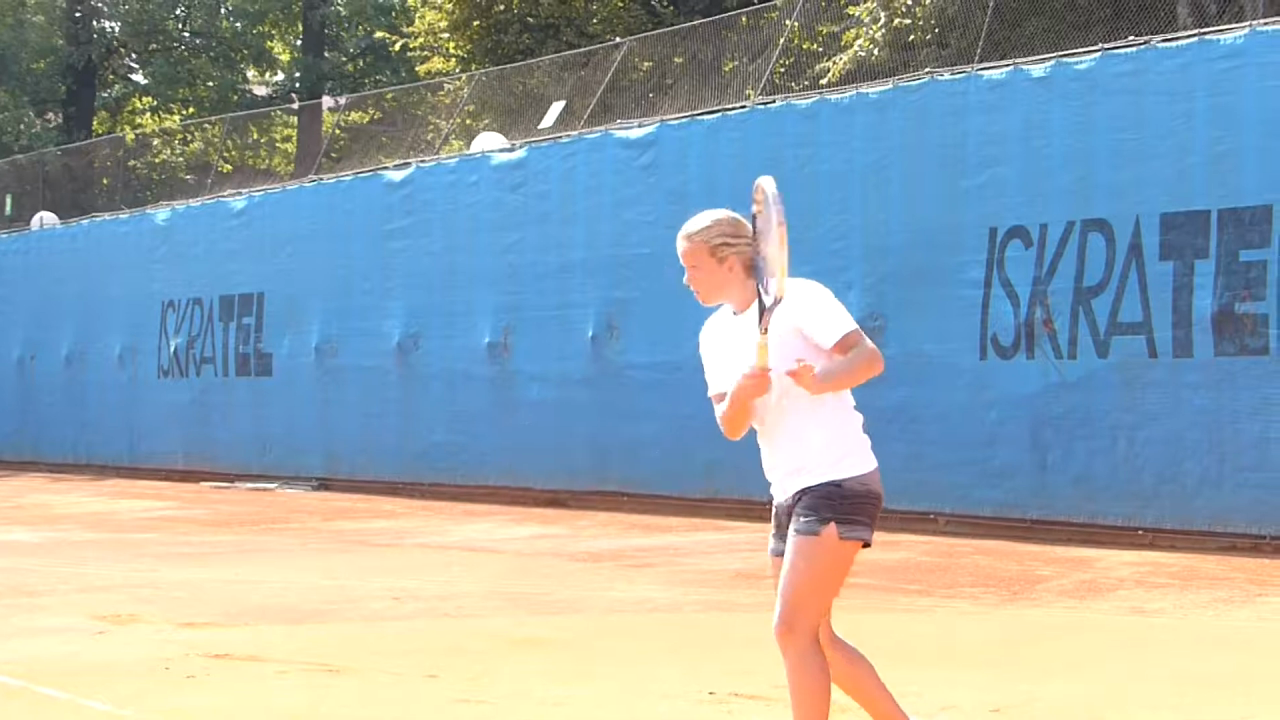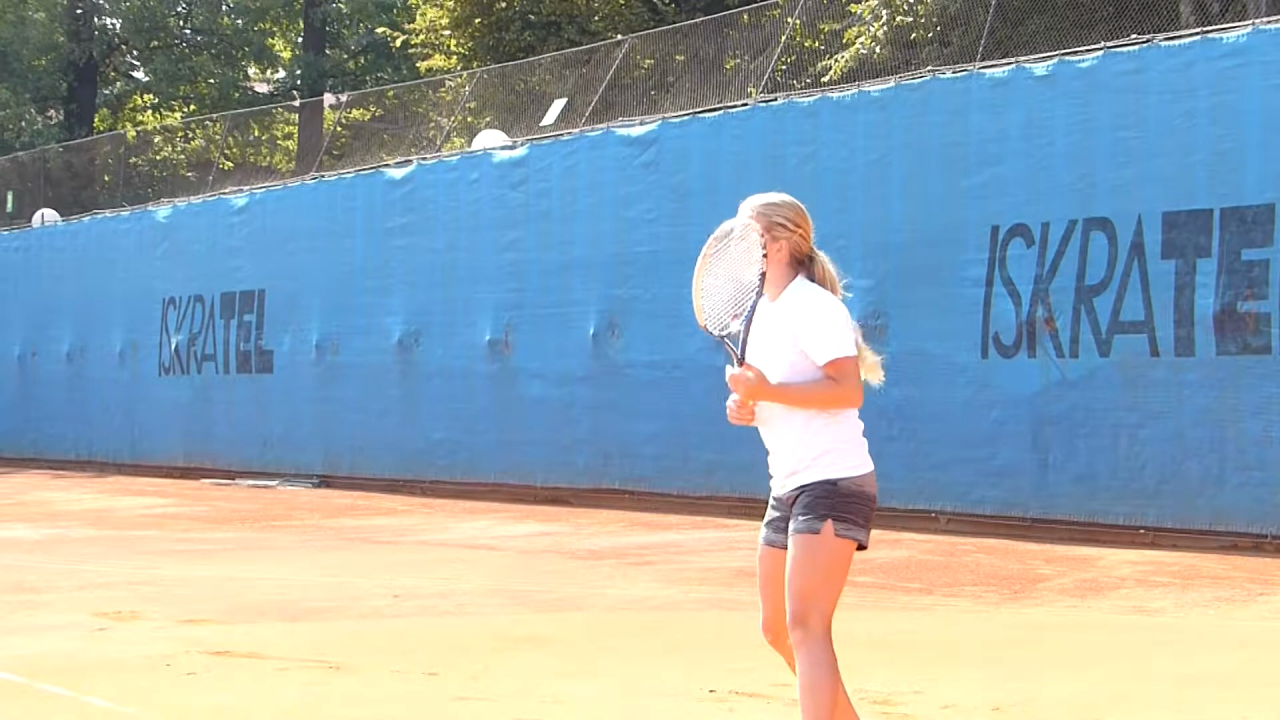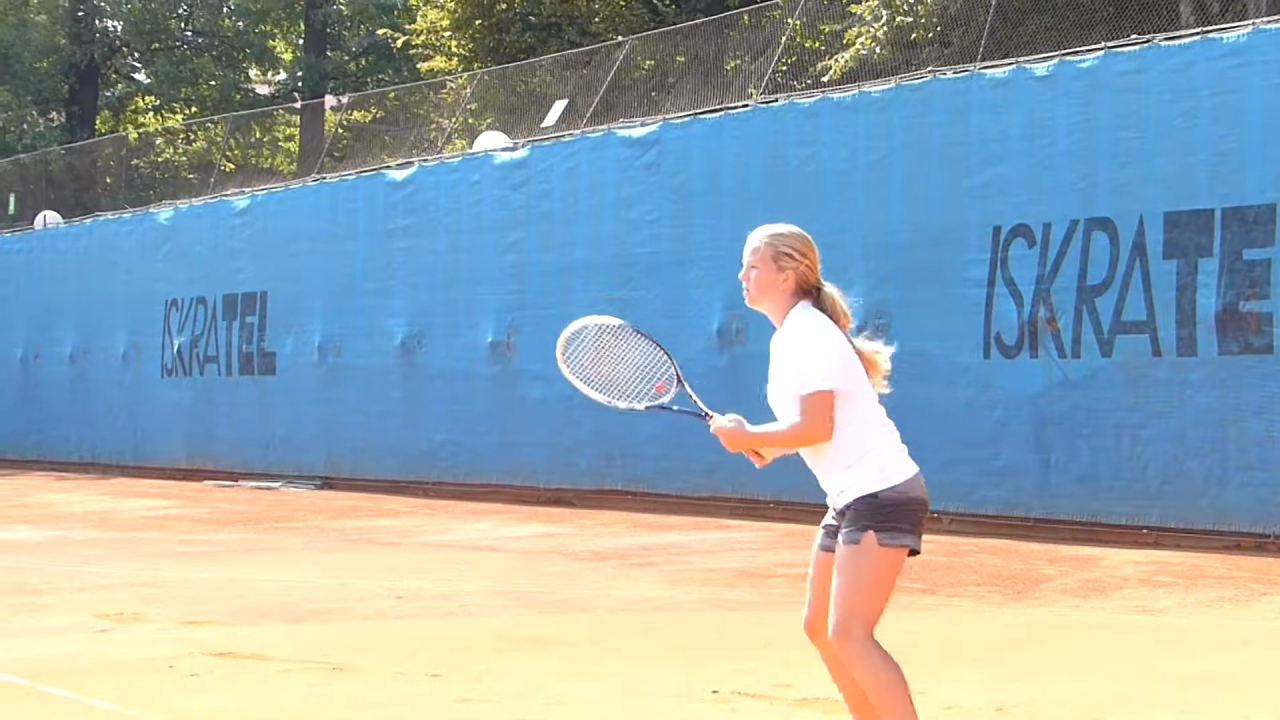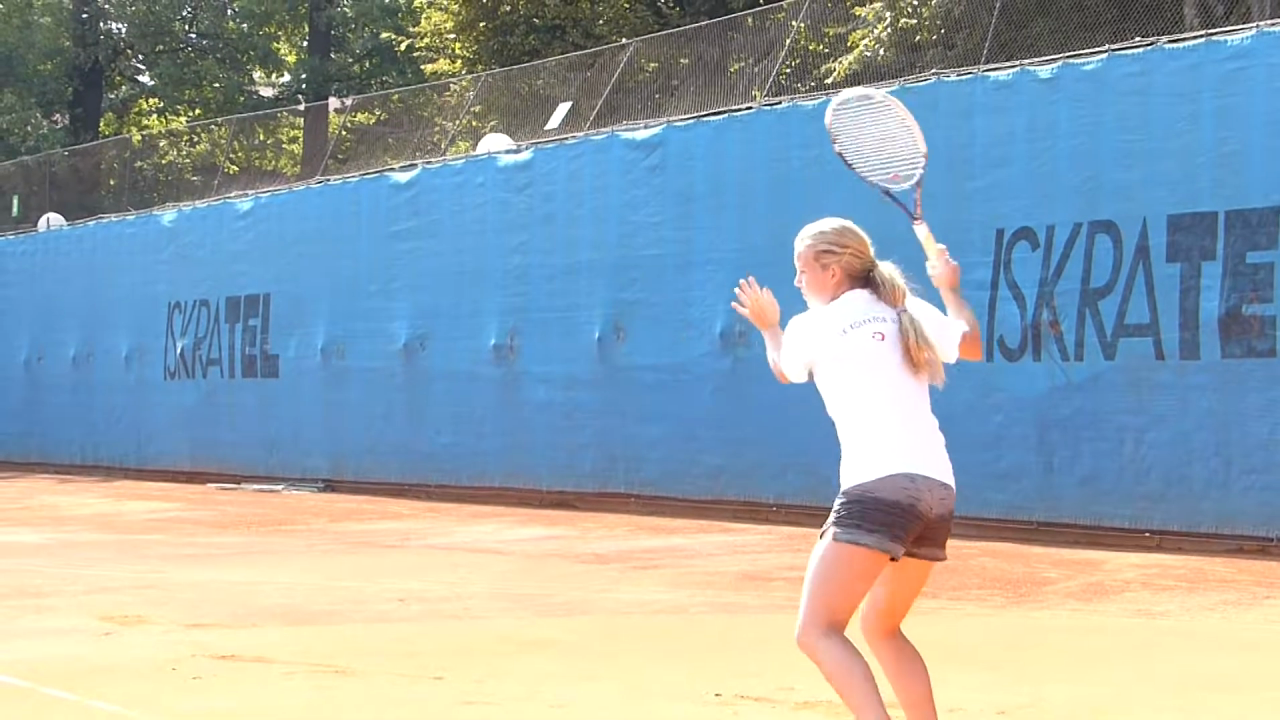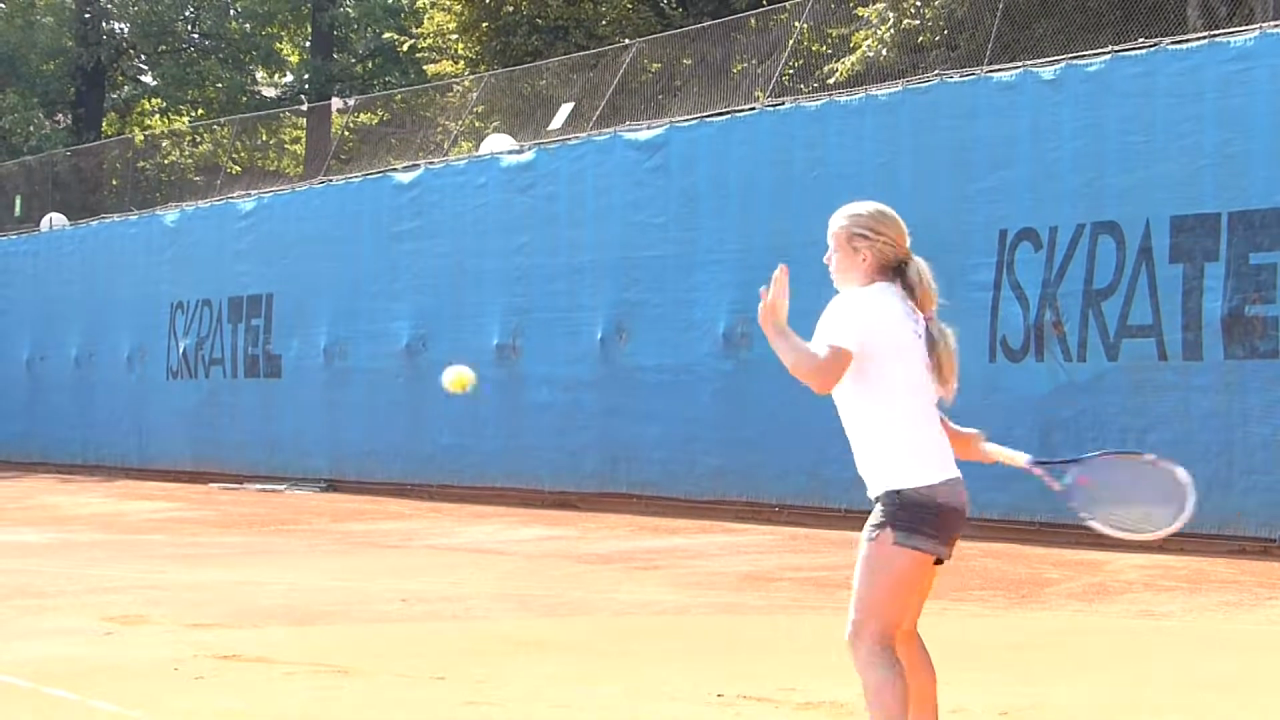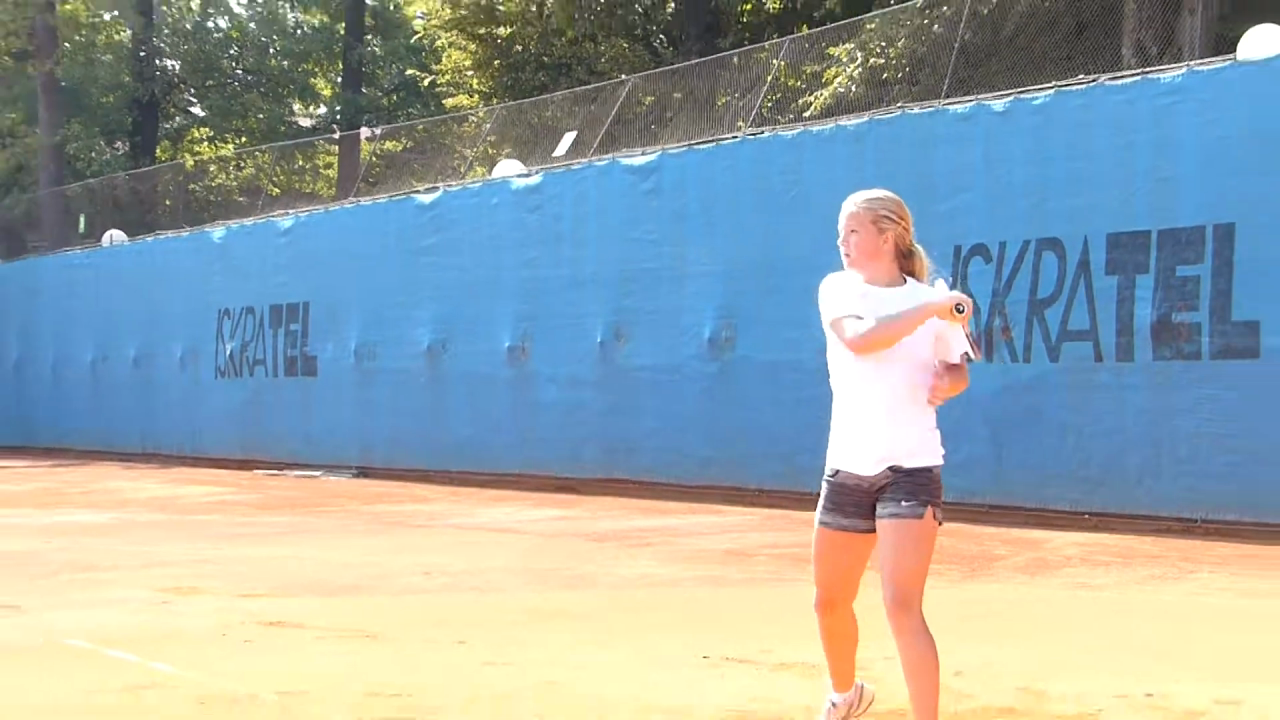
dt=0.5s
person 1, frame 1
left shoulder: (801, 296)
right shoulder: (714, 333)
left elbow: (868, 357)
right elbow: (731, 427)
left wrist: (823, 379)
right wrist: (743, 393)
left hip: (839, 483)
right hip: (790, 495)
left knee: (794, 629)
right knee: (814, 637)
person 1, frame 2
left shoulder: (814, 306)
right shoulder: (756, 314)
left elbow: (849, 391)
left wrist: (770, 391)
right wrist: (740, 405)
left hip: (835, 484)
right hip: (789, 489)
left knee: (805, 628)
right knee: (778, 629)
person 1, frame 3
left shoulder: (801, 337)
right shoulder: (802, 334)
left elbow: (819, 427)
left wrist: (747, 436)
right wrist: (774, 446)
left hip: (885, 495)
right hip: (863, 499)
left knee: (841, 636)
right knee: (828, 627)
person 1, frame 4
left shoulder: (811, 326)
right shoulder: (912, 312)
left elbow: (786, 372)
right elbow: (972, 347)
left wrist: (769, 327)
right wrist: (949, 289)
left hip: (879, 492)
right hip: (934, 494)
left knee: (816, 632)
right knee: (879, 628)
person 1, frame 5
left shoulder: (853, 306)
right shoulder: (911, 318)
left elbow: (821, 377)
left wrist: (776, 332)
right wrist: (964, 442)
left hip: (908, 497)
right hip: (915, 493)
left knee: (865, 638)
right knee: (894, 631)
person 1, frame 6
left shoulder: (940, 310)
right shoulder: (838, 289)
left elbow: (959, 376)
right elbow: (859, 342)
left wrist: (943, 383)
right wrist: (928, 307)
left hip: (911, 471)
right hip: (846, 474)
left knee: (901, 608)
right knee: (829, 604)
